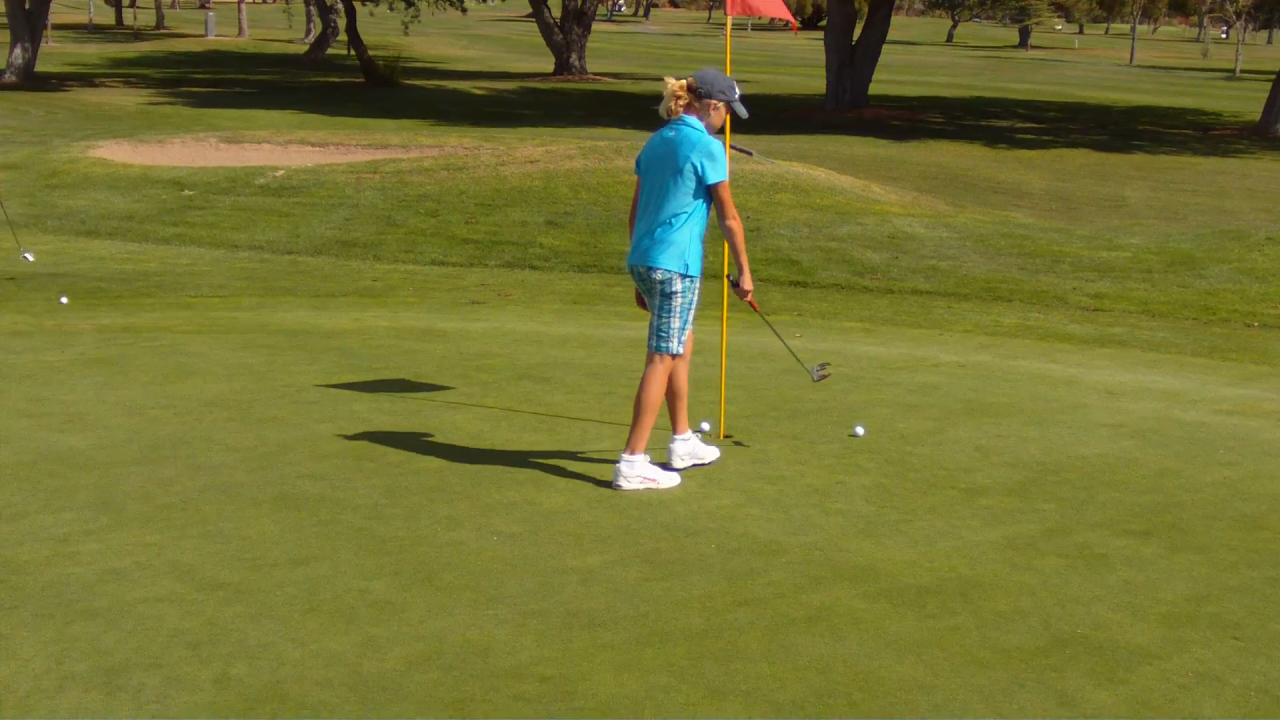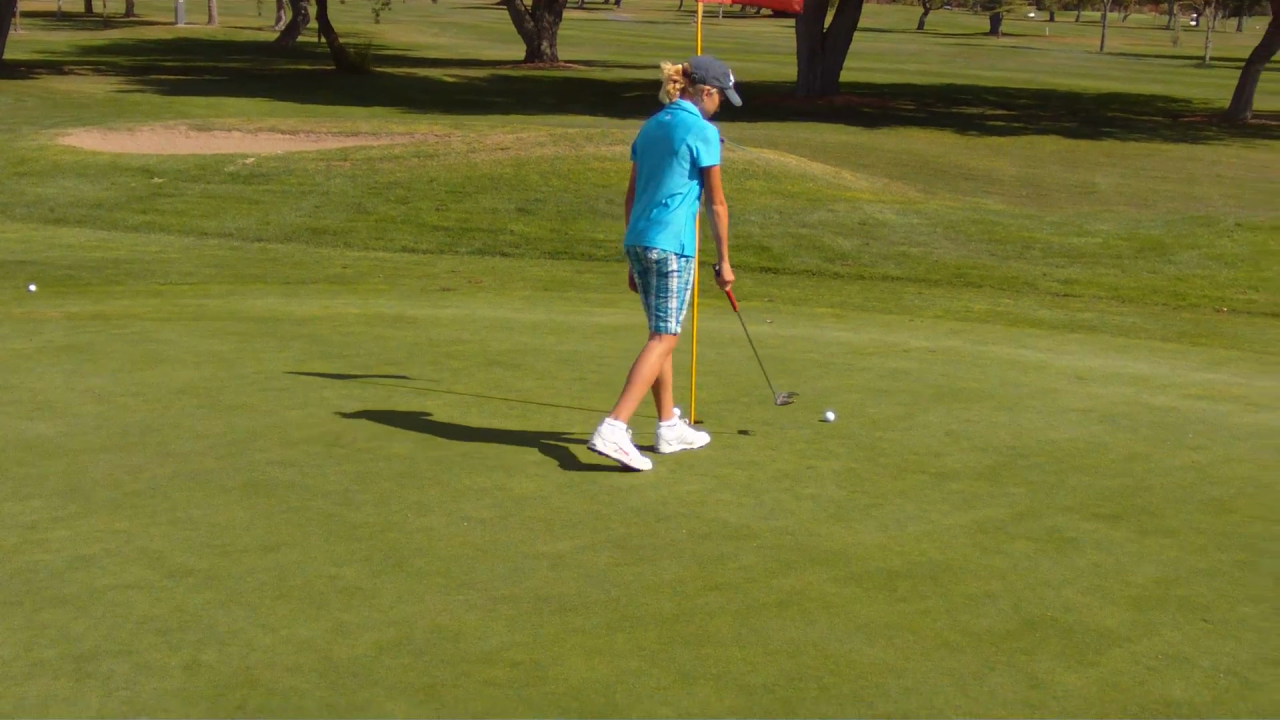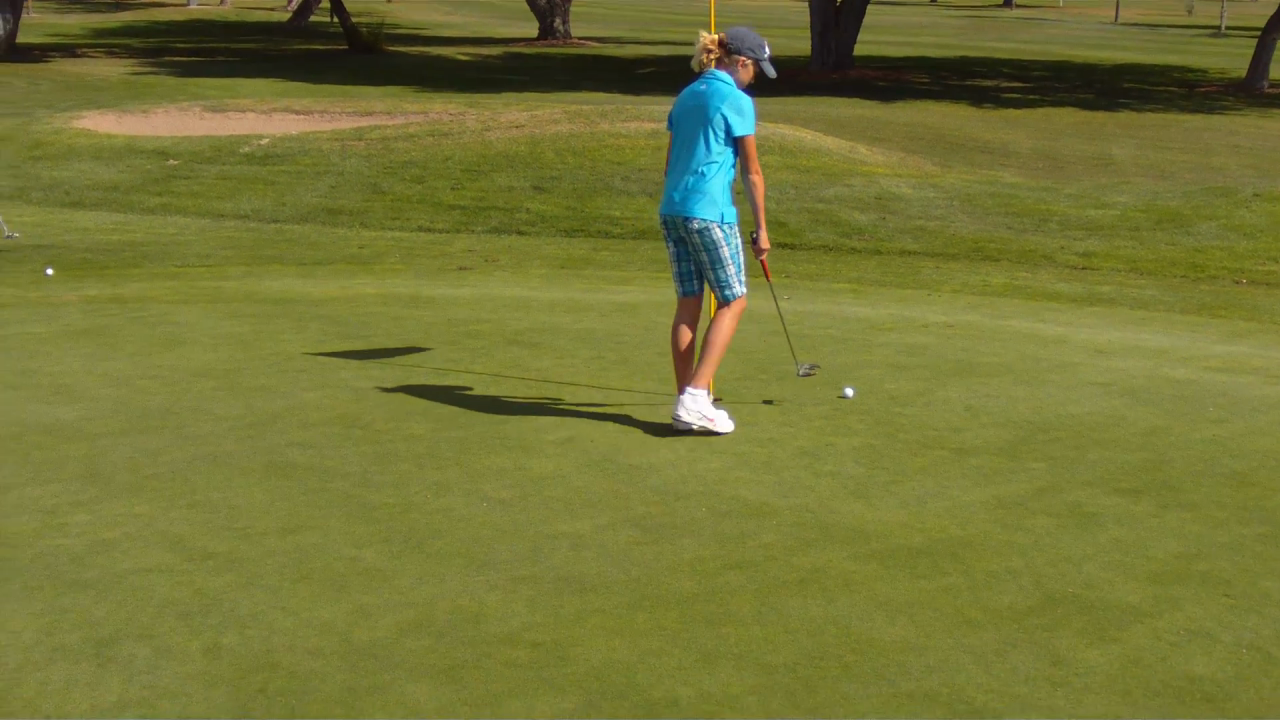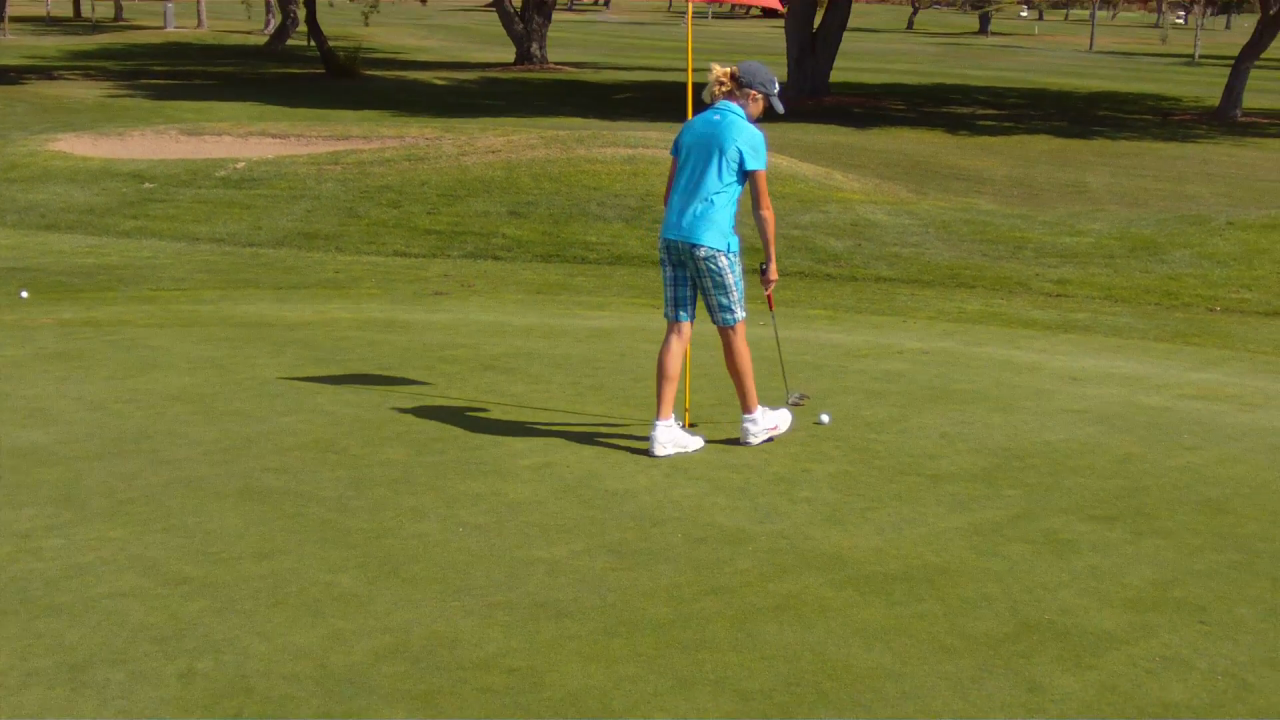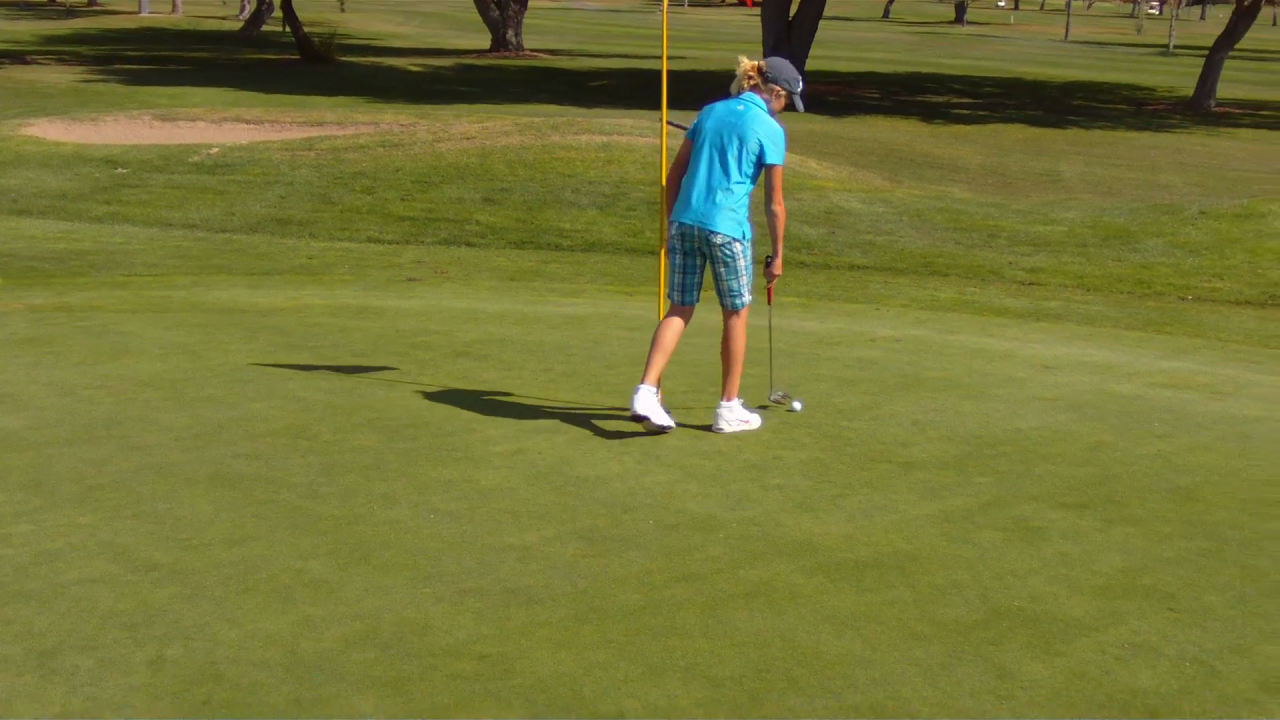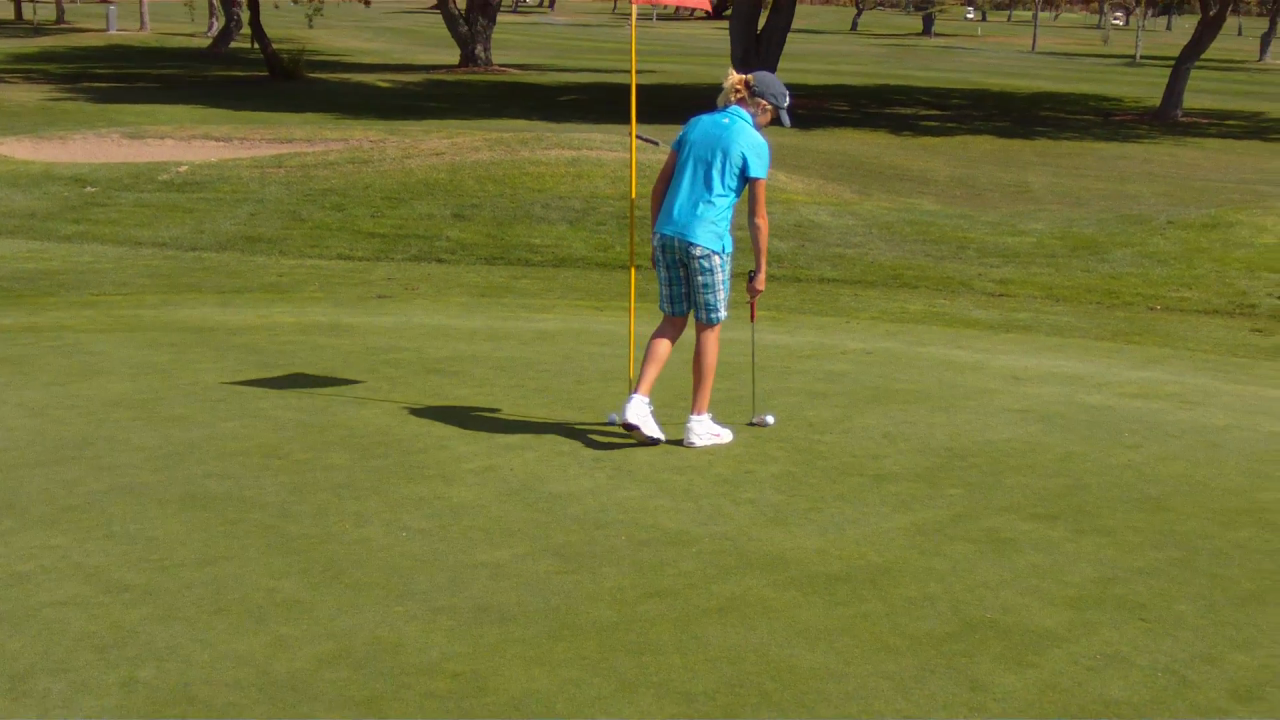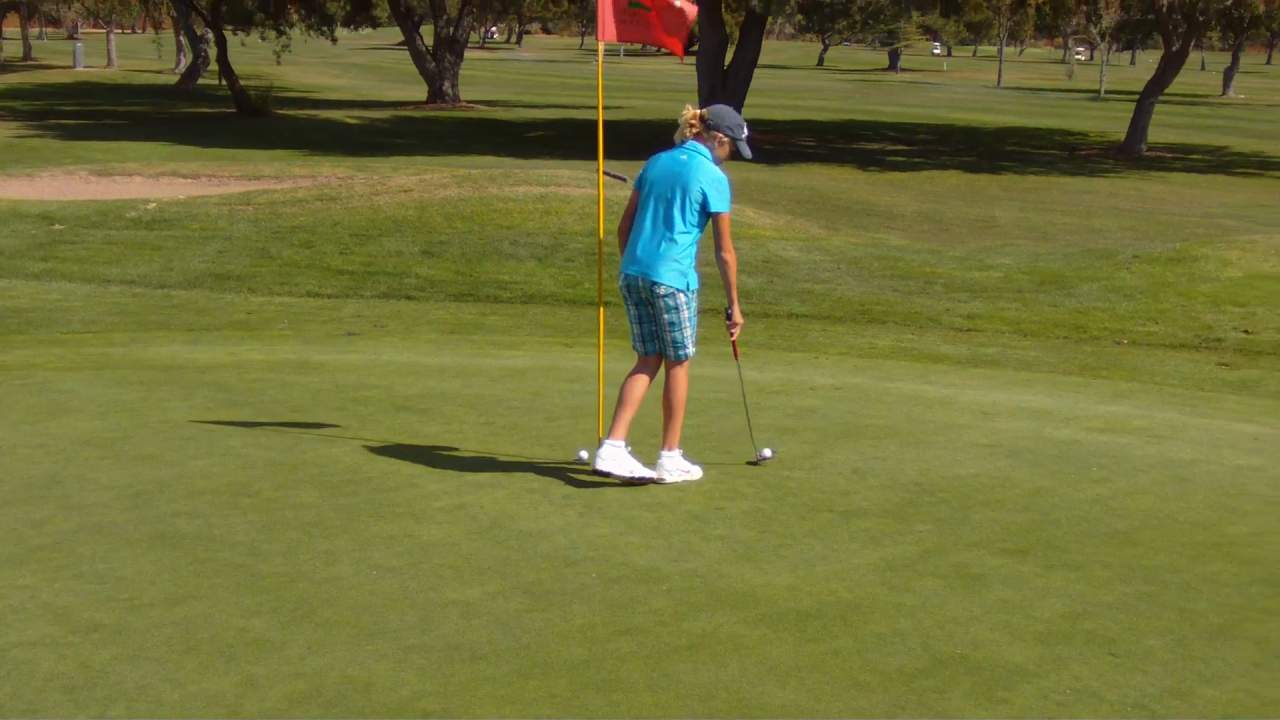
dt=0.3s
person 1, frame 1
left shoulder: (657, 141)
right shoulder: (707, 147)
left elbow: (634, 212)
right elbow: (729, 217)
right wrist: (743, 270)
left hip: (643, 260)
right hip: (676, 264)
left knee: (681, 345)
right knee: (662, 358)
left ankle: (683, 442)
right ankle: (632, 463)
person 1, frame 2
left shoulder: (652, 126)
right shoulder: (703, 131)
right elbow: (716, 202)
right wrist: (724, 260)
left hip: (638, 240)
right hip: (671, 245)
left knee: (662, 332)
right knee: (664, 338)
left ankle: (669, 426)
right ankle: (613, 428)
person 1, frame 3
left shoulder: (687, 96)
right shoulder: (737, 101)
right elbow: (752, 172)
right wrist: (762, 228)
left hip: (672, 210)
right hip: (710, 213)
left knee: (689, 304)
right knee: (733, 302)
left ankle: (689, 401)
right ankle: (694, 395)
person 1, frame 4
left shoulder: (692, 126)
right shoulder: (748, 135)
right elbow: (762, 206)
right wrist: (771, 260)
left hip: (672, 237)
right hip: (712, 241)
left knee: (678, 329)
right knee: (733, 330)
left ankle: (664, 427)
right ankle: (754, 418)
person 1, frame 5
left shoulder: (710, 112)
right shoulder: (770, 129)
left elbow: (674, 175)
right elbow: (774, 202)
left wrist: (674, 223)
right wrist: (777, 254)
left hip: (685, 222)
right hip: (727, 228)
left knee: (678, 311)
right knee: (735, 315)
left ankle: (646, 393)
right ankle: (729, 408)
person 1, frame 6
left shoulder: (695, 125)
right shoulder: (754, 143)
left elbow: (660, 186)
right elbow: (757, 216)
right wrist: (760, 270)
left hip: (668, 234)
right hip: (707, 241)
left knee: (672, 321)
right knee: (708, 328)
left ankle: (638, 402)
right ankle: (699, 422)
person 1, frame 7
left shoulder: (656, 162)
right shoulder: (713, 178)
left elbow: (624, 226)
right elbow: (724, 251)
right wrist: (734, 304)
left hip: (633, 274)
right hip: (673, 279)
left knee: (648, 361)
right knee: (677, 365)
left ankle: (612, 448)
right ankle: (670, 458)
